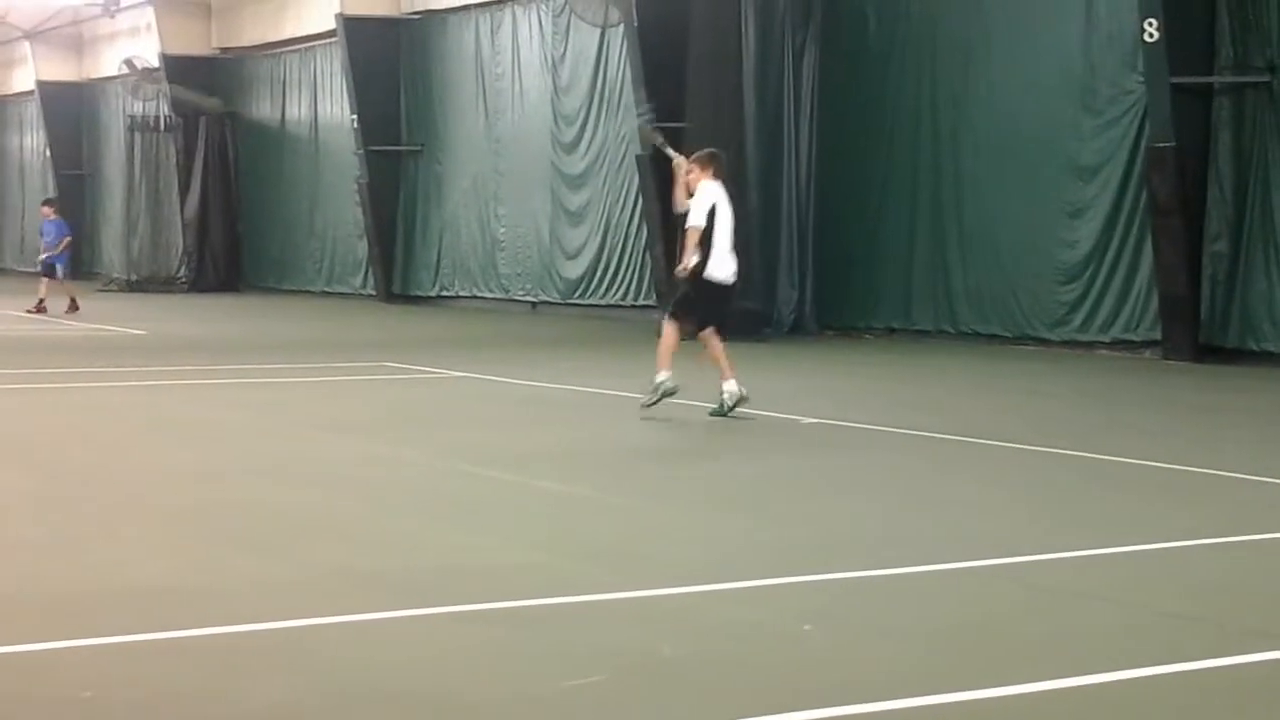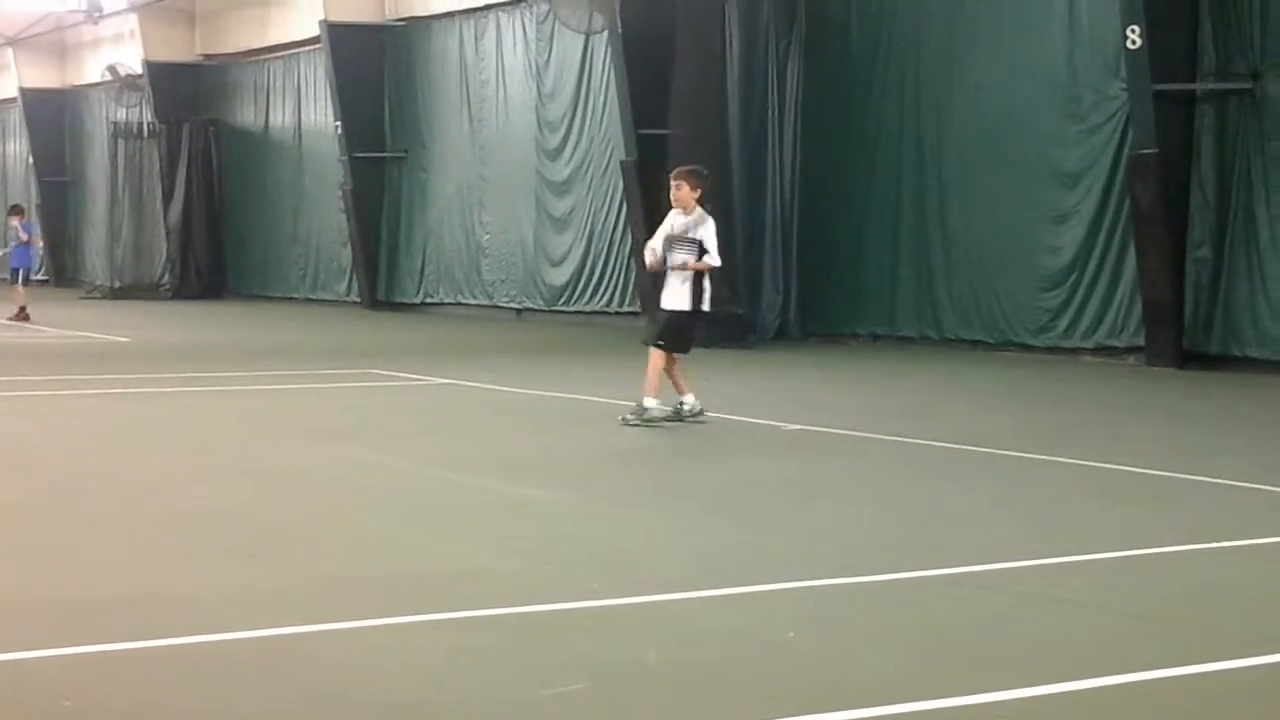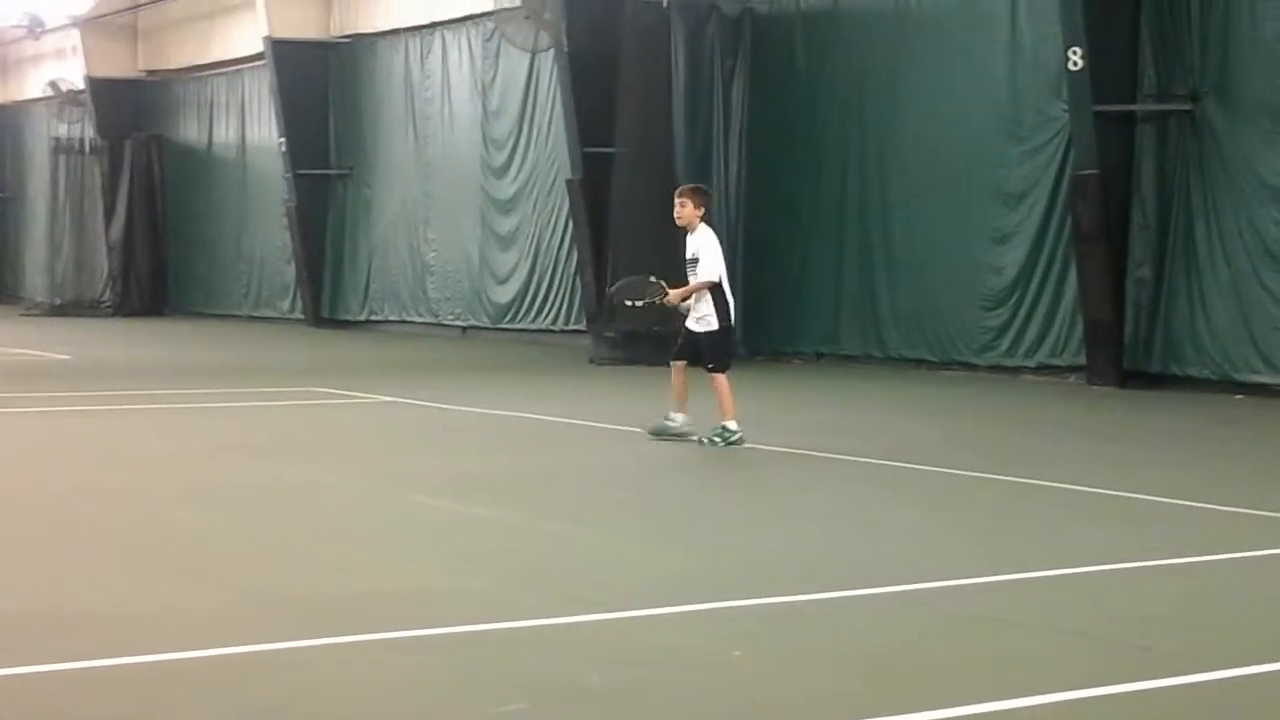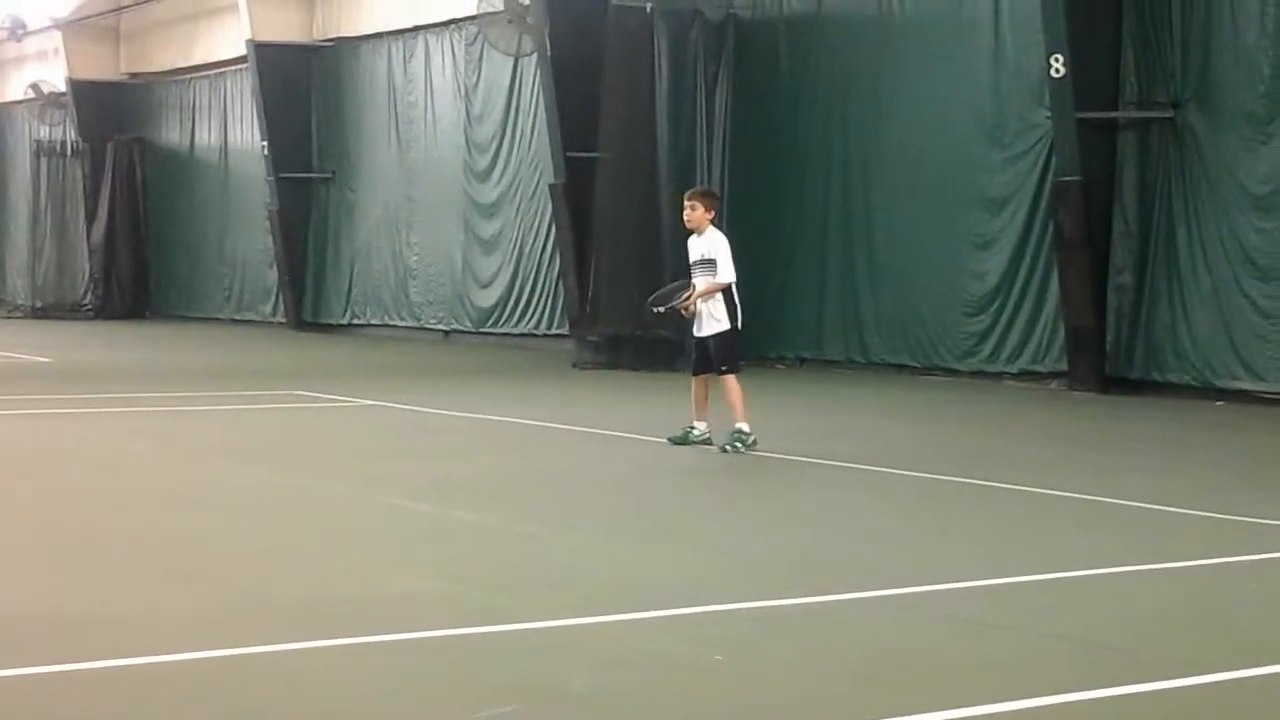
dt=0.5s
person 1, frame 1
left shoulder: (707, 189)
right shoulder: (715, 193)
left elbow: (696, 224)
right elbow: (681, 206)
left wrist: (689, 257)
right wrist: (679, 175)
left hip: (708, 273)
right hip: (723, 276)
left knee: (672, 321)
right knee: (709, 333)
left ankle: (664, 379)
right ankle: (731, 390)
person 1, frame 2
left shoulder: (705, 221)
right shoulder: (672, 217)
left elbow: (713, 260)
right elbow: (654, 246)
left wrist: (690, 265)
right wrist: (652, 257)
left hip: (688, 300)
right hip: (671, 298)
left knee: (659, 348)
right knee: (666, 354)
left ankle: (650, 405)
right ankle: (689, 403)
person 1, frame 3
left shoulder: (706, 237)
right shoulder: (690, 237)
left elbow: (709, 278)
left wrist: (680, 293)
right wrist: (688, 300)
left hip: (715, 315)
right hip: (697, 316)
left knee: (715, 371)
right knee: (677, 362)
left ankle: (731, 428)
right ankle: (677, 419)
person 1, frame 4
left shoulder: (717, 239)
right shoulder: (692, 241)
left elbow: (725, 279)
left wrist: (697, 294)
right wrist: (691, 304)
left hip: (723, 319)
right hip: (703, 321)
left knee: (726, 373)
right knee: (699, 374)
left ankle: (743, 431)
right ankle: (699, 428)
